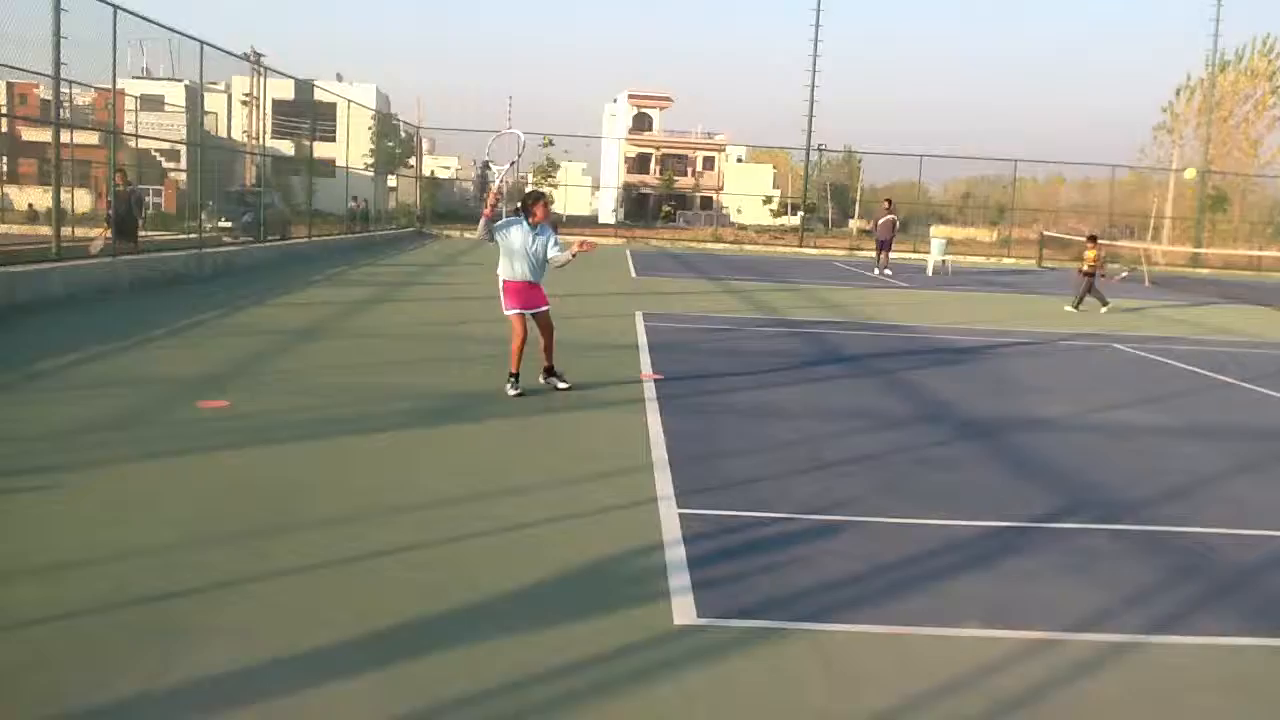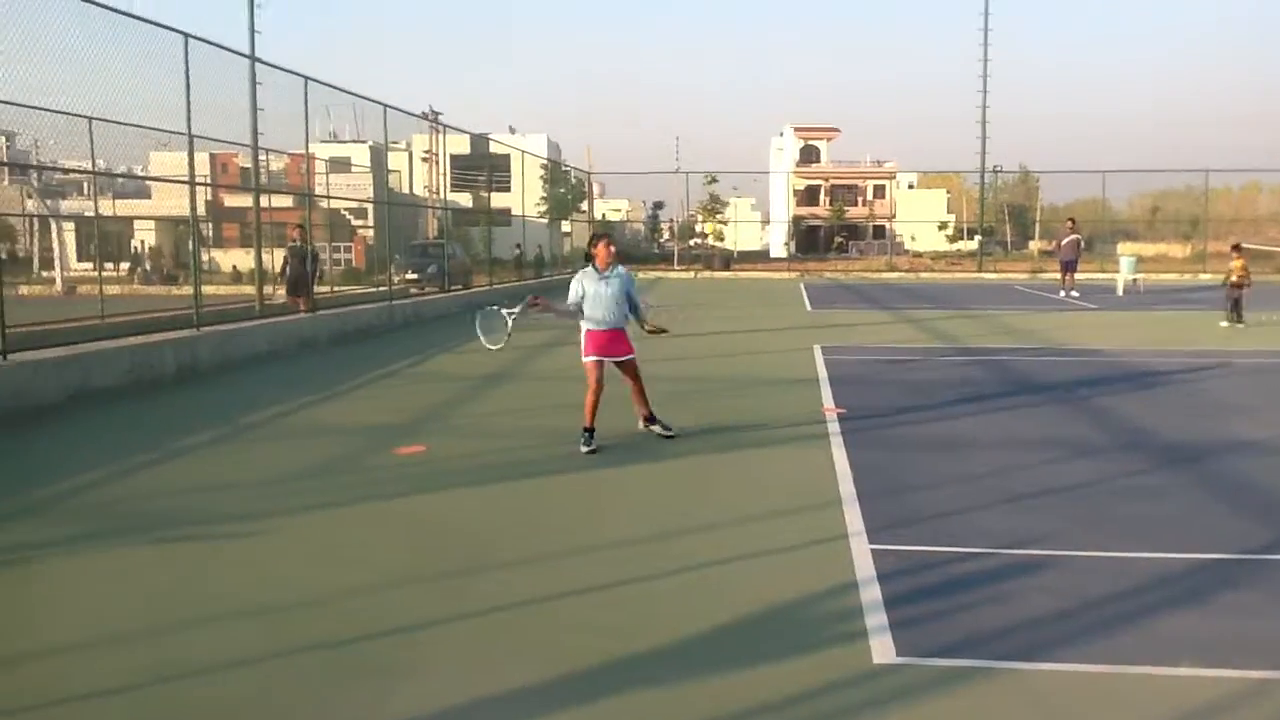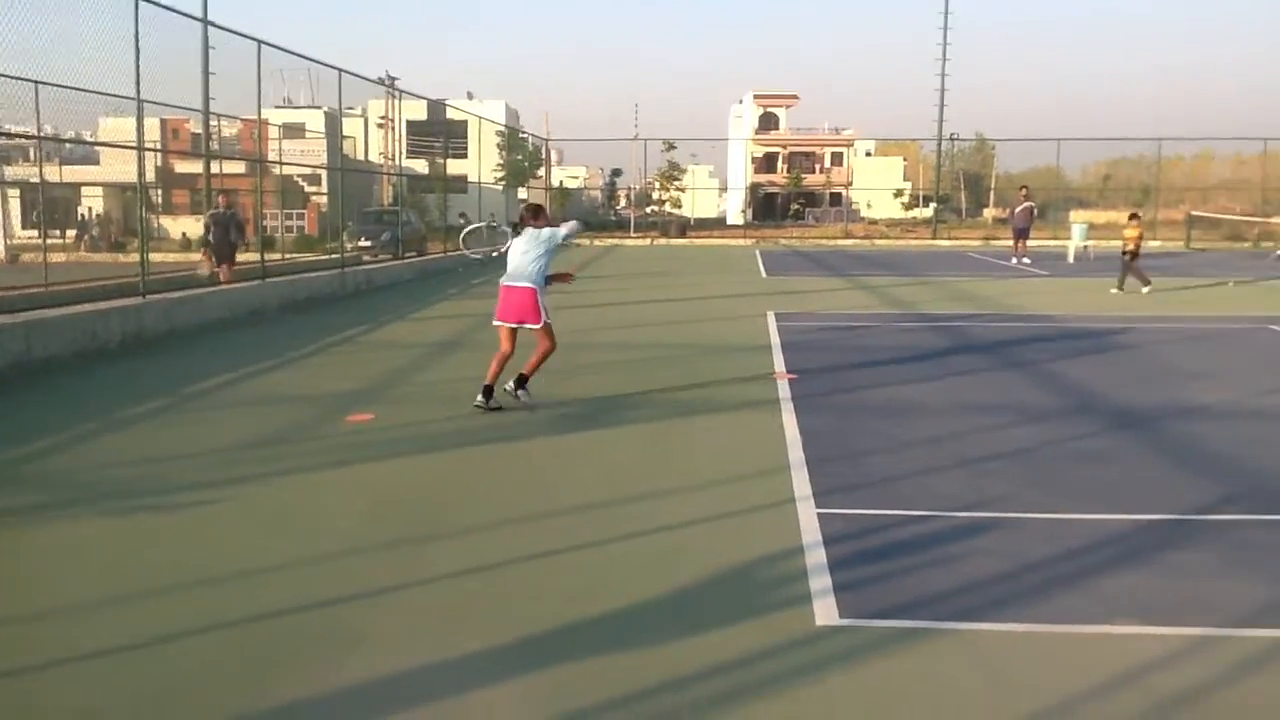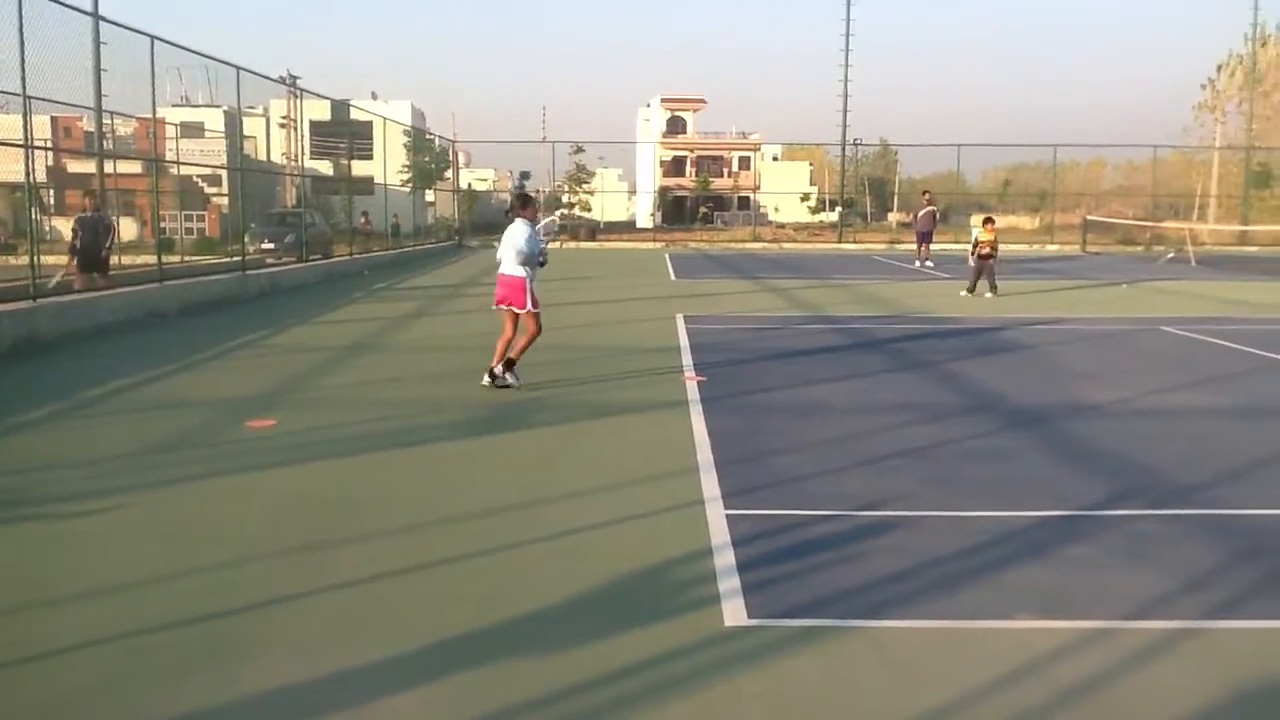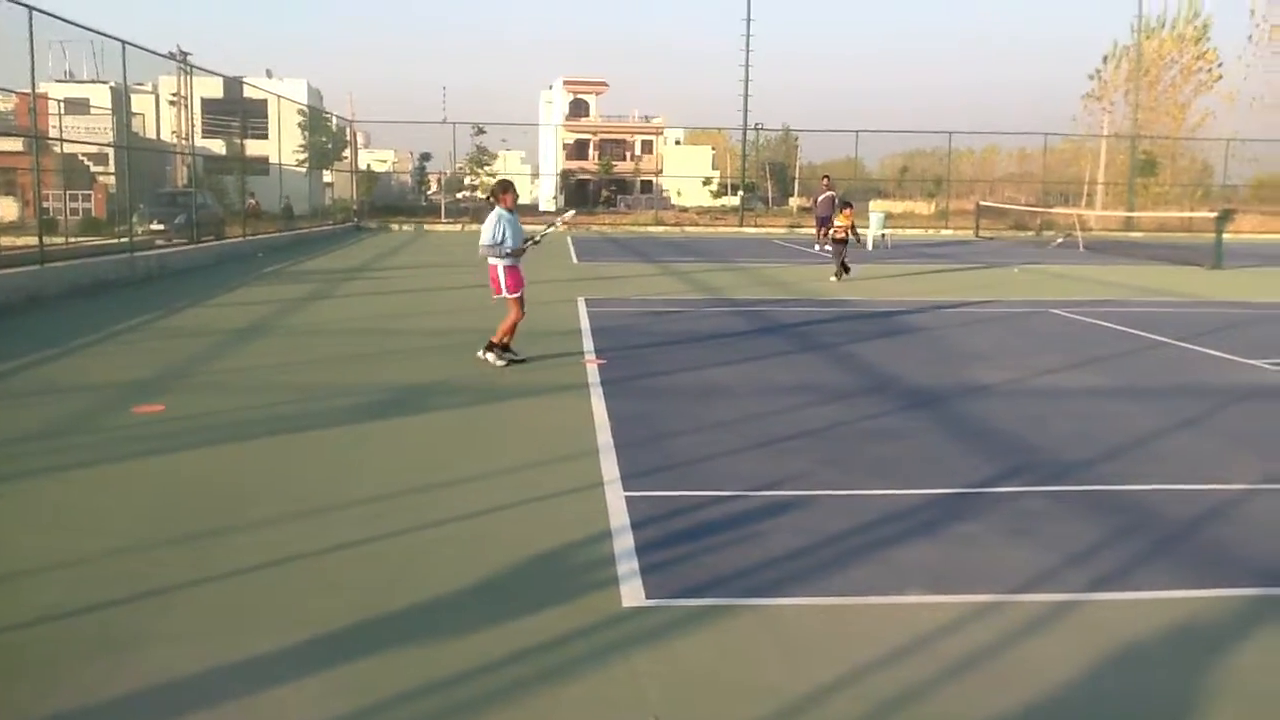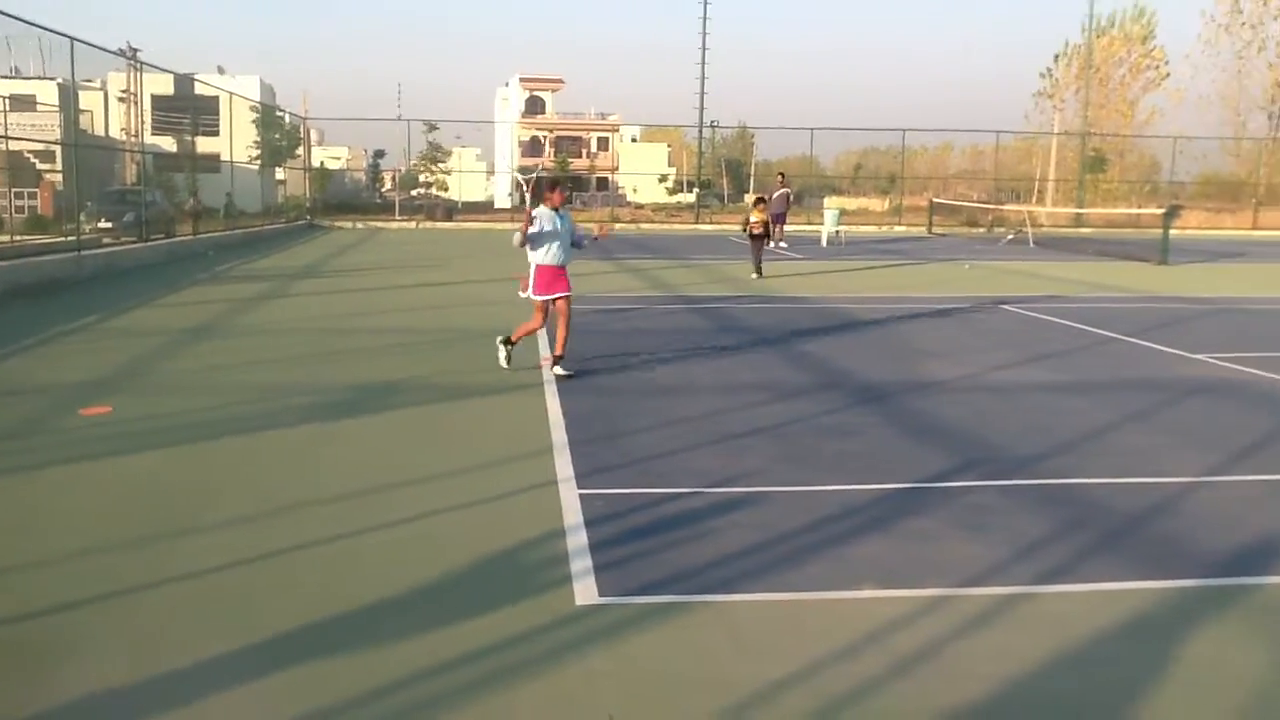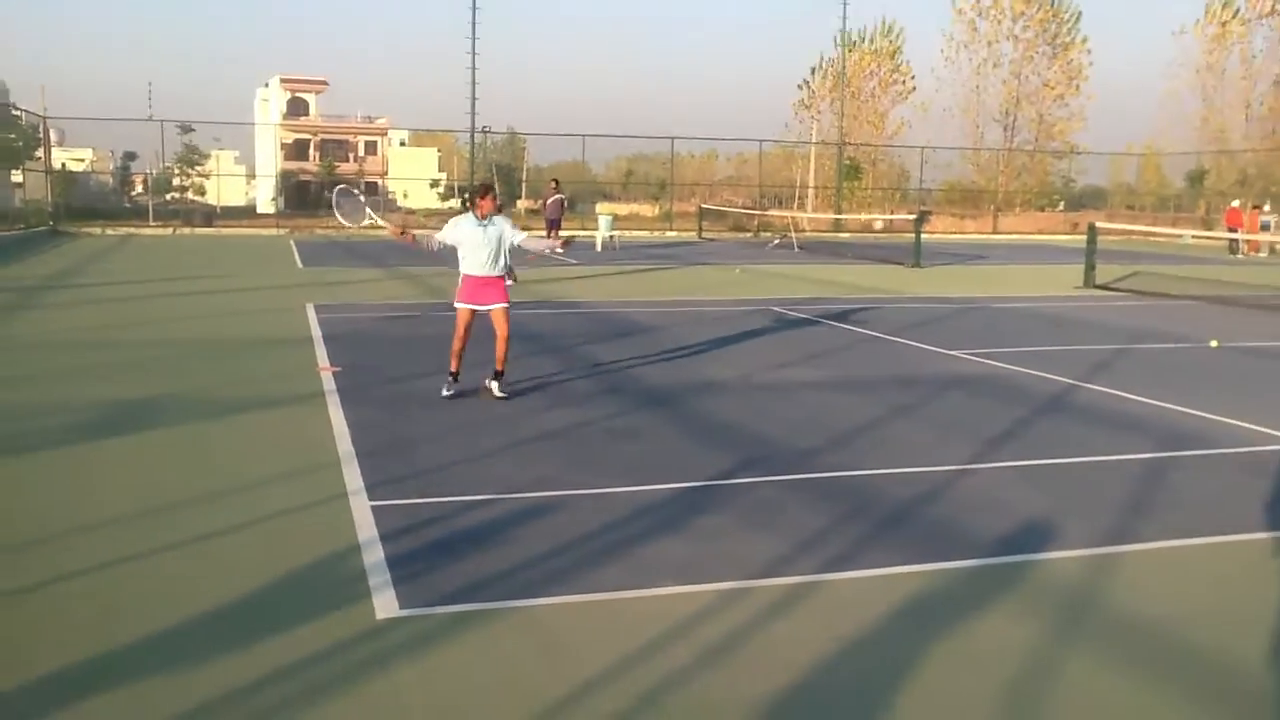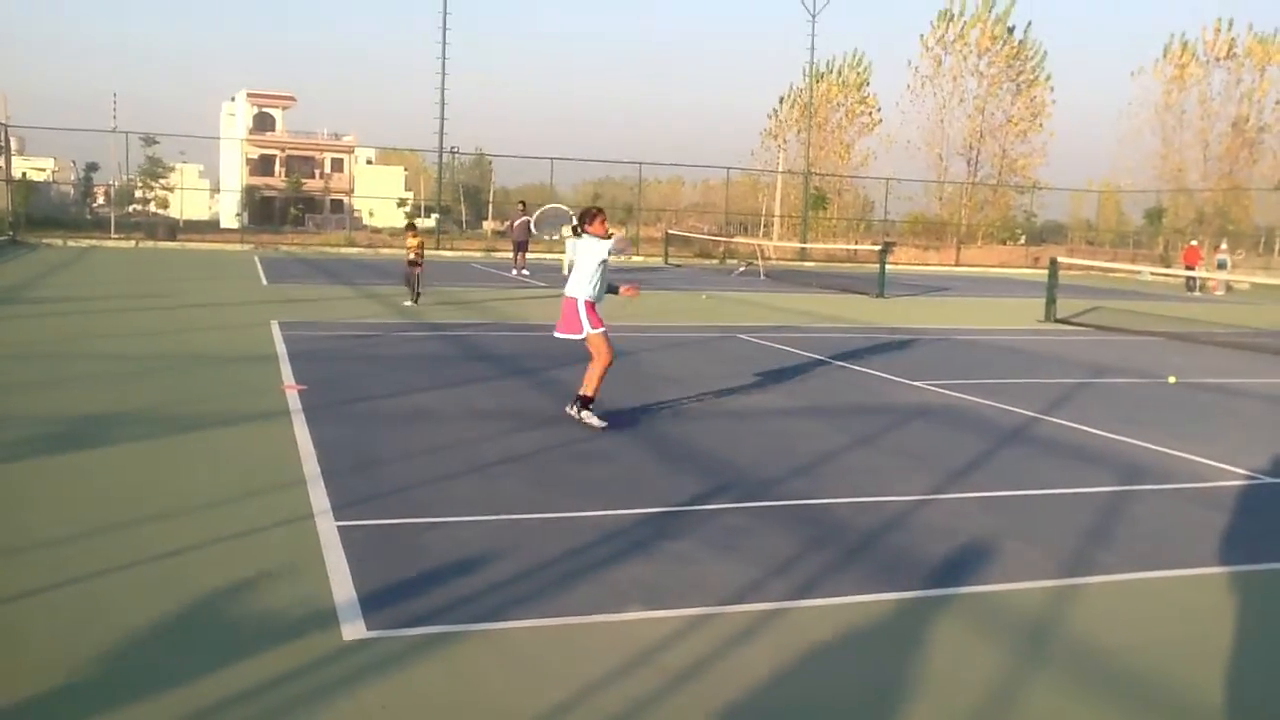
dt=0.7s
person 1, frame 1
left shoulder: (547, 232)
right shoulder: (510, 226)
left elbow: (555, 259)
right elbow: (483, 234)
left wrist: (574, 252)
right wrist: (489, 209)
left hip: (532, 286)
right hip: (512, 284)
left knee: (547, 330)
right knee: (520, 333)
left ankle: (549, 372)
right ankle: (513, 378)
person 1, frame 2
left shoulder: (623, 274)
right shoulder: (582, 277)
left elbow: (632, 303)
right elbow: (573, 310)
left wrist: (645, 324)
right wrist: (543, 304)
left hip: (618, 335)
right hip: (593, 335)
left knee: (636, 381)
right knee: (595, 385)
left ankle: (648, 419)
right ankle: (588, 432)
person 1, frame 3
left shoulder: (515, 244)
right shoulder: (546, 235)
right elbow: (575, 226)
left wrist: (554, 278)
right wrist: (560, 228)
left hip: (507, 291)
right hip: (528, 294)
left knee: (505, 349)
right knee: (548, 345)
left ankle: (485, 394)
right ankle: (519, 382)
person 1, frame 4
left shoulder: (510, 230)
right shoulder: (526, 231)
left elbow: (501, 256)
right elbow: (521, 258)
right wrist: (539, 260)
left hip: (504, 279)
right hip: (519, 282)
left knee: (510, 330)
right knee: (534, 329)
left ankle: (493, 374)
right ankle: (508, 365)
person 1, frame 5
left shoulder: (511, 216)
right shoulder: (496, 219)
right elbow: (485, 249)
right wrist: (510, 252)
left hip: (511, 267)
right hip: (502, 269)
left knee: (518, 311)
right knee: (517, 314)
left ankle: (504, 348)
right ankle: (490, 348)
person 1, frame 6
left shoulder: (565, 216)
right shoulder: (537, 216)
left elbow: (575, 242)
right elbow: (519, 243)
left wrist: (594, 236)
right wrist: (524, 229)
left hip: (560, 272)
right hip: (541, 270)
left knee: (564, 317)
right knee: (539, 321)
left ankle: (557, 362)
right ankle: (508, 342)
person 1, frame 7
left shoulder: (501, 223)
right shoulder: (458, 224)
left elbow: (523, 241)
right elbow: (434, 242)
right wrist: (409, 236)
left hip: (495, 283)
right hip: (469, 282)
left knee: (503, 332)
right knee: (461, 332)
left ankle: (496, 379)
right ankle: (452, 378)
person 1, frame 8
left shoulder: (595, 246)
right shoulder: (589, 244)
right elbow: (616, 244)
left wrist: (619, 289)
right wrist: (611, 238)
left hip: (585, 306)
right hip: (579, 305)
left knee: (601, 357)
right knee: (606, 355)
left ankle: (581, 404)
right ankle: (583, 404)
